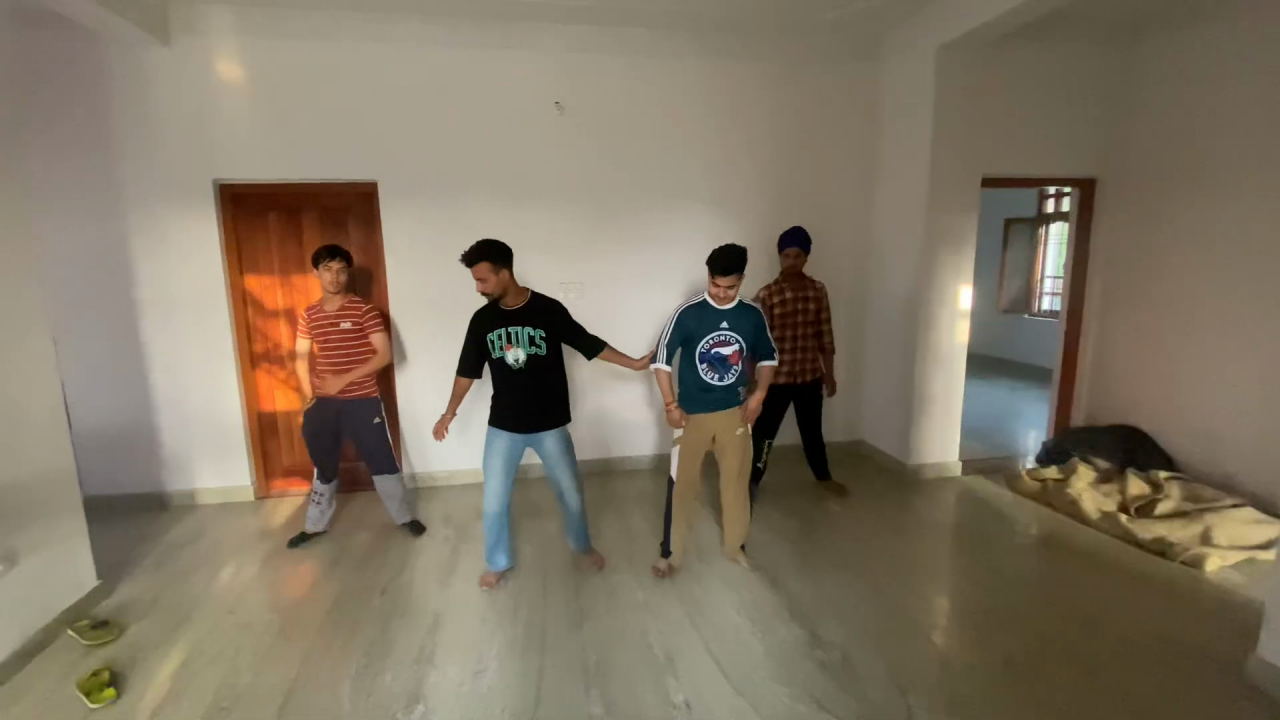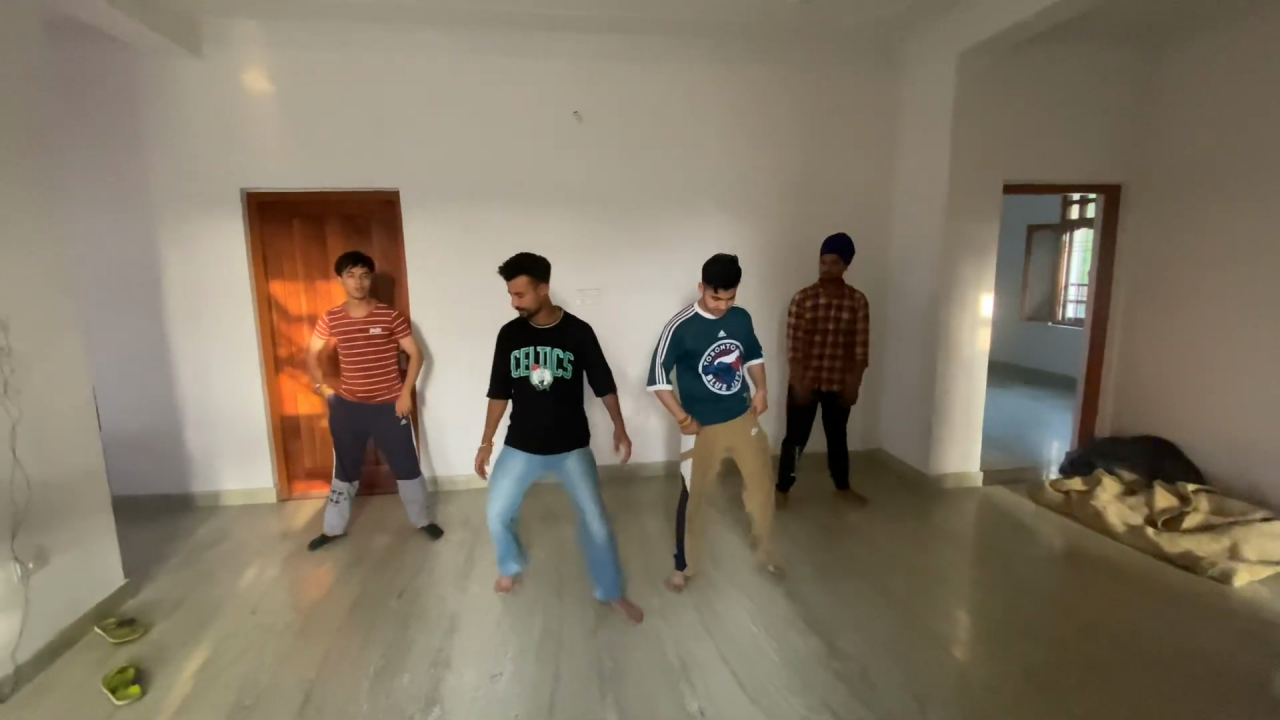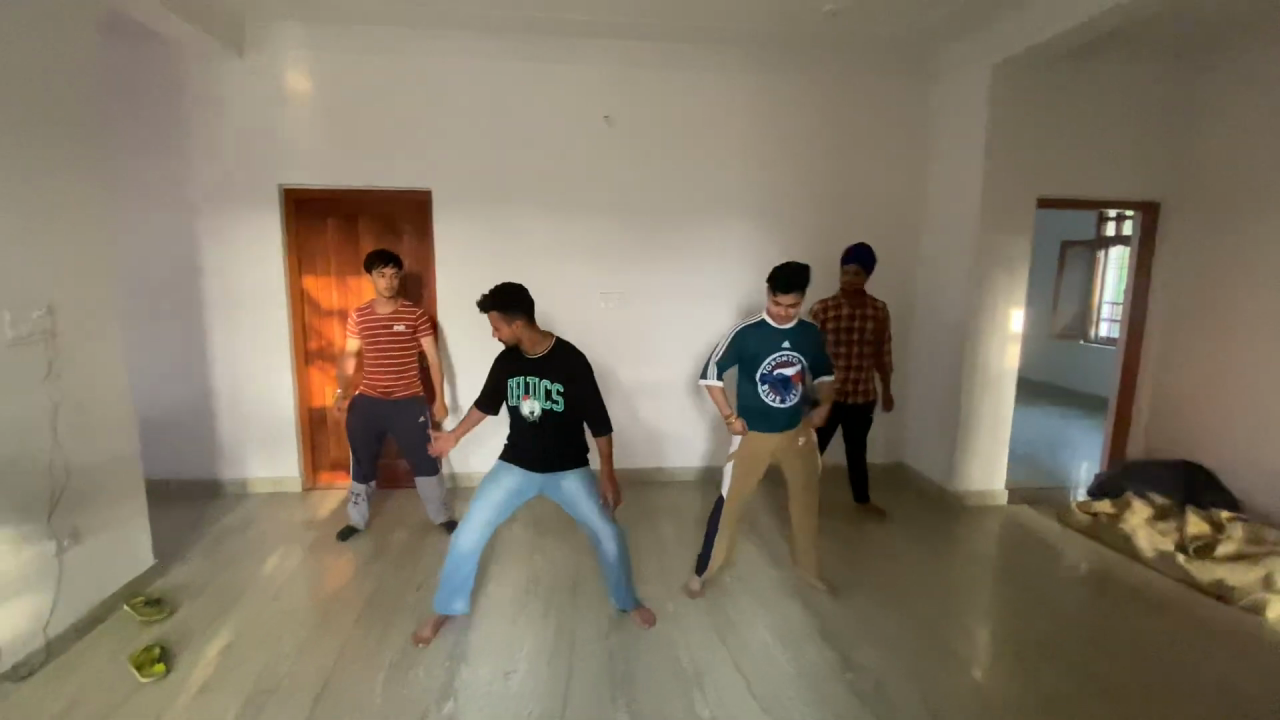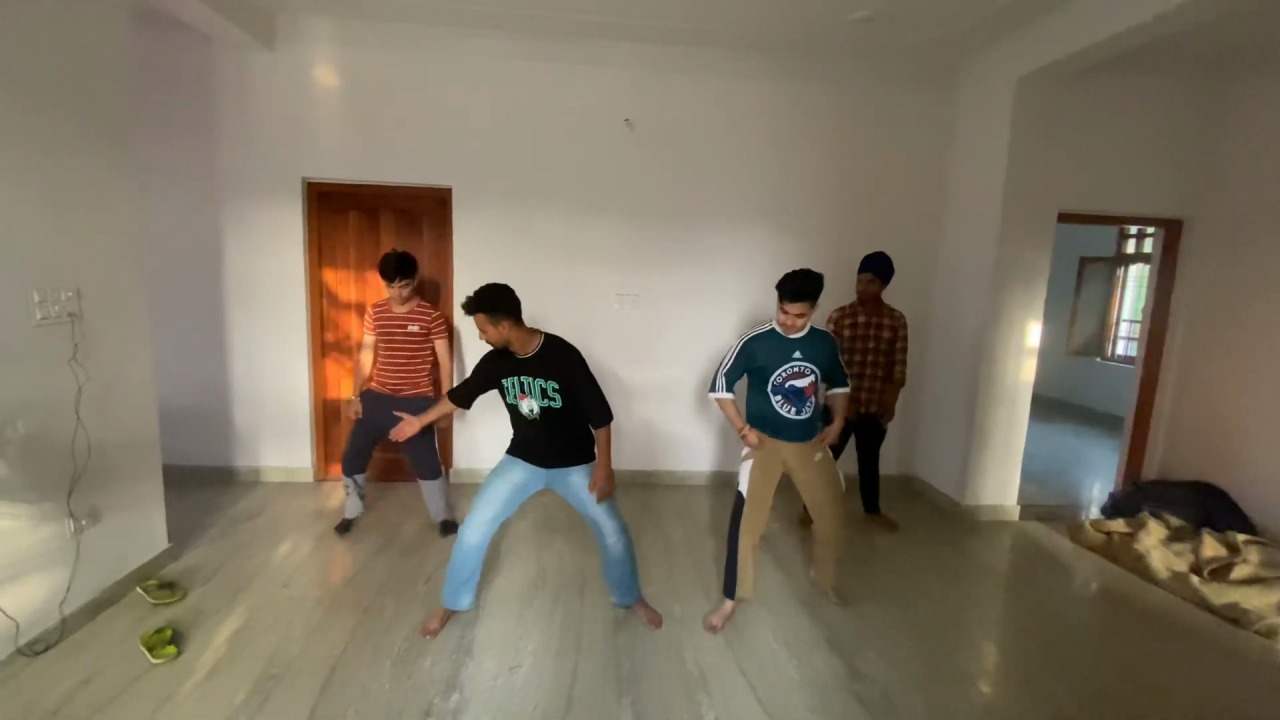
dt=0.5s
person 1, frame 1
left shoulder: (548, 310)
right shoulder: (482, 320)
left elbow: (588, 344)
right elbow: (468, 370)
left wrist: (635, 363)
right wrist: (450, 412)
left hip: (549, 424)
right hip: (504, 425)
left knee: (569, 490)
right knee: (494, 499)
left ankle: (581, 544)
right ankle: (497, 563)
person 1, frame 2
left shoulder: (579, 333)
right shoulder: (510, 335)
left elbow: (603, 385)
right elbow: (498, 392)
left wrist: (620, 429)
right wrist: (486, 442)
left hip: (571, 447)
right hip: (520, 445)
left knee: (595, 520)
right knee: (497, 512)
left ankle: (612, 593)
right ankle: (512, 566)
person 1, frame 3
left shoulder: (572, 361)
right shoulder: (505, 362)
left elbow: (599, 422)
right elbow: (487, 402)
left wrist: (608, 476)
right wrist: (455, 435)
left hip: (568, 469)
right hip: (516, 465)
left knee: (608, 535)
right knee: (468, 535)
left ankle: (628, 602)
right ankle: (444, 610)
person 1, frame 4
left shoulder: (563, 356)
right shoulder: (494, 362)
left elbow: (599, 413)
right elbow: (462, 394)
left wrist: (603, 466)
right wrist: (420, 421)
left hip: (574, 463)
right hip: (522, 460)
left knee: (612, 531)
right knee: (474, 529)
left ankle: (631, 599)
right ankle: (451, 603)
person 2, frame 1
left shoulder: (752, 315)
right shoulder: (687, 312)
left elbow: (768, 357)
right elbow: (662, 358)
left wrist: (758, 394)
right wrist: (670, 404)
left hip: (735, 411)
right hip: (693, 413)
left knee: (736, 480)
right knee: (682, 482)
left ankle: (734, 545)
right ankle: (670, 553)
person 2, frame 2
left shoulder: (742, 319)
right shoulder: (681, 327)
left elbow: (755, 355)
right elbow: (658, 378)
left wrist: (760, 390)
right wrist: (682, 417)
left hip: (742, 415)
right hip: (702, 426)
left knee: (762, 482)
right knee: (694, 495)
left ankle: (764, 552)
right ankle: (683, 565)
person 2, frame 3
left shoulder: (811, 334)
right shoulder: (745, 333)
left elbow: (824, 373)
right elbow: (711, 373)
left wrist: (824, 405)
right wrist: (730, 417)
left hip: (797, 430)
right hip: (753, 433)
left knee: (807, 499)
right knee: (731, 501)
left ankle: (808, 568)
right ankle: (701, 571)
person 2, frame 4
left shoulder: (825, 342)
right shoulder: (753, 342)
left elbow: (839, 384)
right elbow: (720, 385)
left wrist: (837, 422)
right wrist: (743, 428)
left hip: (811, 442)
right hip: (765, 442)
left knee: (831, 514)
right knee: (747, 517)
left ankle: (824, 576)
right ankle: (730, 600)
person 3, frame 1
left shoulder: (364, 310)
right shoulder: (309, 315)
left elbow: (384, 355)
right elbow: (301, 358)
left wrist: (345, 378)
right wrist: (309, 397)
left hip: (362, 402)
right hip: (325, 404)
left knee: (383, 463)
right knee: (323, 466)
left ankle: (404, 516)
right ankle: (315, 525)
person 3, frame 2
left shoulder: (390, 316)
right shoulder: (330, 319)
left elbow: (415, 354)
right elbow: (311, 354)
left wrist: (407, 393)
right wrist: (322, 386)
left hip: (388, 406)
right hip: (348, 407)
left knee: (407, 467)
right knee: (344, 470)
left ankle: (423, 520)
right ankle: (333, 528)
person 3, frame 3
left shoulder: (416, 315)
right shoulder: (358, 316)
left elbow: (433, 357)
right elbow: (350, 356)
left wrist: (439, 399)
right wrist: (342, 392)
left hip: (408, 403)
right hip: (367, 402)
left knee: (425, 463)
right knee: (362, 466)
left ankle: (442, 516)
right ankle: (357, 520)
person 3, frame 4
left shoulder: (431, 316)
right shoulder: (374, 313)
left elbow: (444, 360)
right elbow: (365, 355)
right wrist: (355, 395)
left hip: (416, 402)
right hip: (376, 399)
left knee: (426, 464)
right knee: (352, 457)
left ankle: (443, 516)
right ankle: (352, 513)
person 4, frame 1
left shoulder: (818, 290)
right shoulder: (766, 294)
left elbow: (825, 333)
left wrist: (829, 372)
left hip: (810, 374)
right hip: (776, 376)
left knee: (812, 429)
right knee: (764, 431)
left ankle: (823, 477)
right ankle: (752, 482)
person 4, frame 2
left shoulder: (857, 300)
right shoulder: (802, 298)
left elbow: (861, 345)
right elbow: (795, 344)
left wrist: (855, 382)
right wrist: (798, 381)
left hip: (840, 382)
right hip: (805, 381)
left knee: (838, 436)
right knee: (795, 437)
left ankle: (843, 486)
right ankle: (782, 488)
person 4, frame 3
left shoulder: (879, 310)
right shoulder: (823, 308)
left elbow: (883, 353)
left wrist: (886, 389)
left hip: (863, 394)
left knee: (857, 449)
left ankle: (862, 499)
person 4, frame 4
left shoulder: (897, 320)
right shoulder: (839, 316)
left elbow: (898, 366)
left wrist: (890, 401)
left hip: (875, 405)
left knee: (870, 459)
left ankle: (873, 510)
right ankle: (811, 507)
